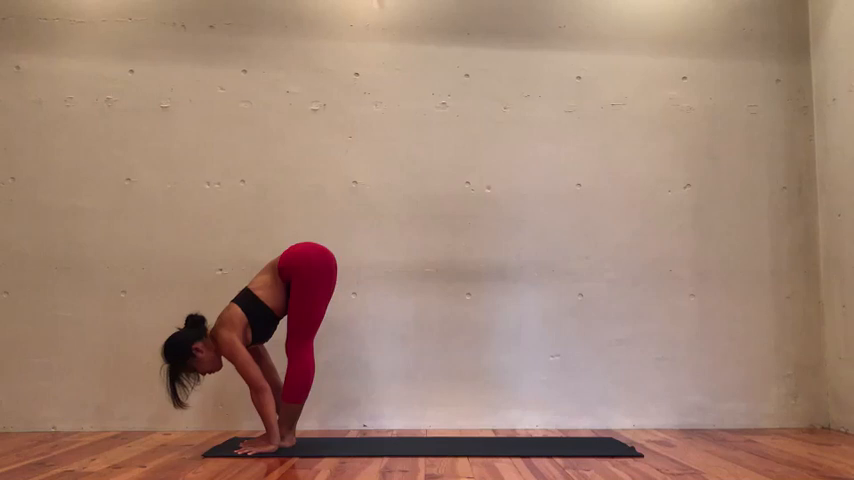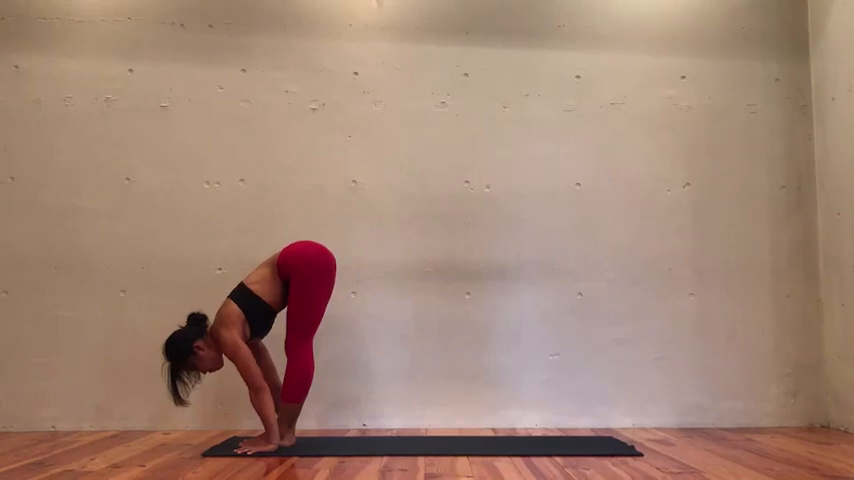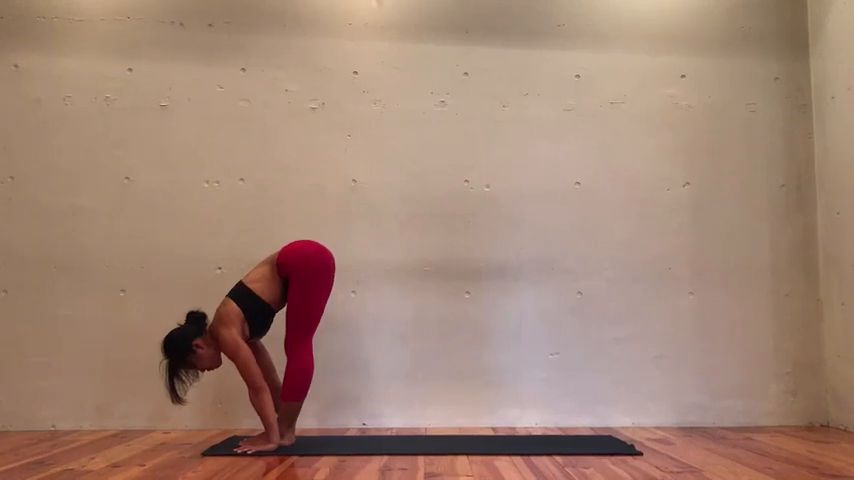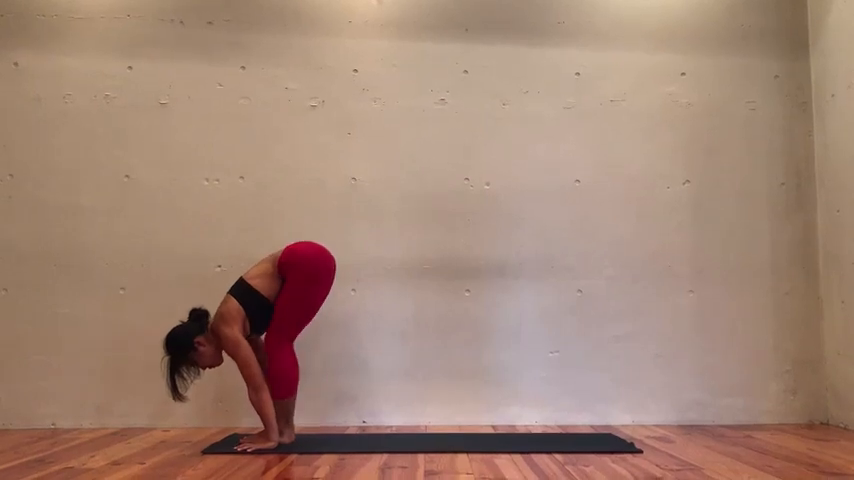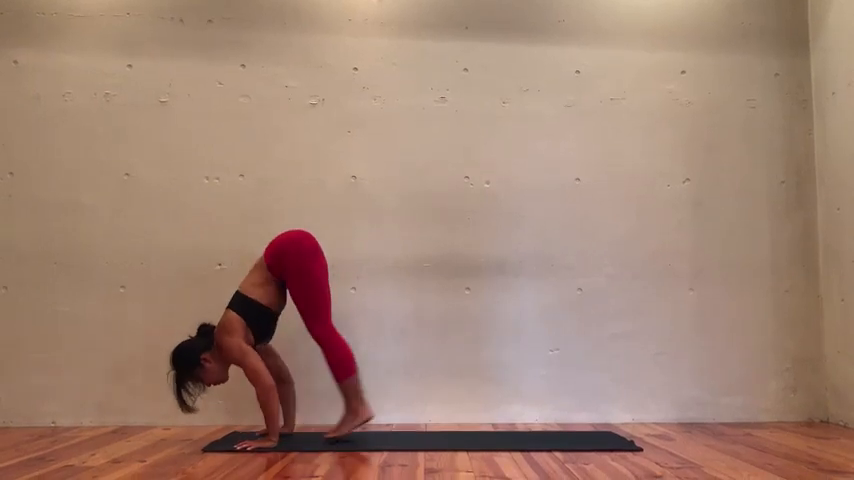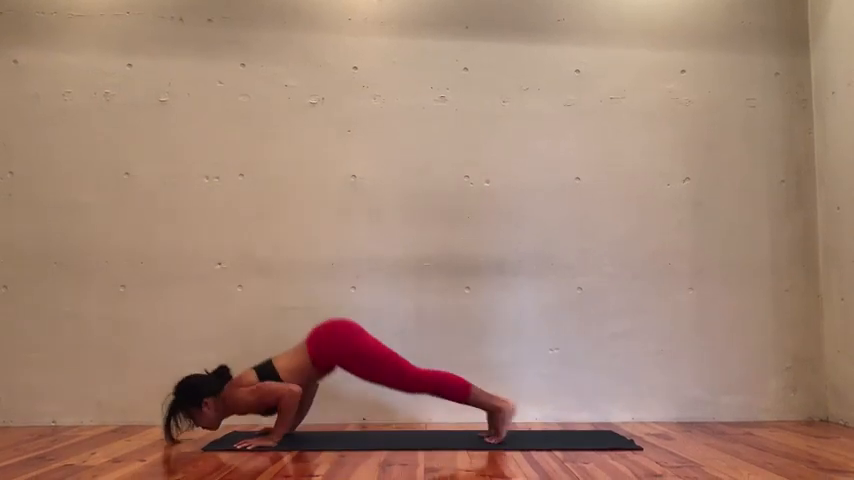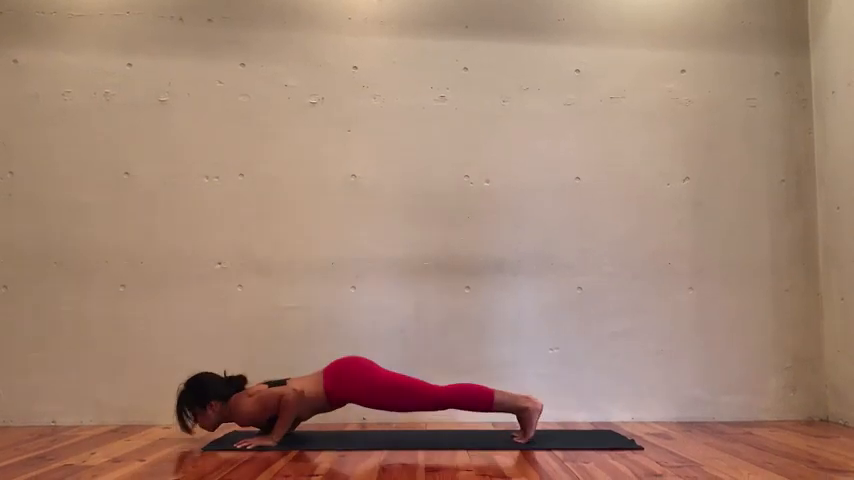
dt=0.5s
person 1, frame 1
left shoulder: (225, 338)
right shoulder: (238, 335)
left elbow: (261, 388)
right elbow: (270, 383)
left wrist: (273, 439)
right wrist: (275, 433)
left hip: (309, 264)
right hip: (305, 264)
left knee: (298, 353)
right knee: (299, 352)
left ankle: (285, 435)
right ankle: (286, 433)
person 1, frame 2
left shoulder: (225, 335)
right shoulder: (236, 331)
left elbow: (258, 388)
right elbow: (268, 381)
left wrist: (272, 438)
right wrist: (274, 431)
left hip: (306, 262)
right hip: (302, 261)
left knee: (298, 351)
right knee: (298, 351)
left ankle: (284, 434)
right ankle: (285, 432)
person 1, frame 3
left shoulder: (226, 334)
right shoulder: (236, 330)
left elbow: (258, 387)
right elbow: (268, 380)
left wrist: (273, 438)
right wrist: (274, 430)
left hip: (307, 261)
right hip: (301, 261)
left knee: (297, 350)
right knee: (297, 350)
left ankle: (285, 433)
right ankle: (285, 430)
person 1, frame 4
left shoulder: (226, 331)
right shoulder: (237, 328)
left elbow: (257, 386)
right elbow: (264, 379)
left wrist: (272, 437)
right wrist: (272, 430)
left hip: (308, 262)
right hip: (303, 261)
left knee: (277, 346)
right knee: (278, 345)
left ankle: (284, 430)
right ankle: (284, 428)
person 1, frame 5
left shoulder: (227, 344)
right shoulder: (240, 341)
left elbow: (266, 384)
right elbow: (282, 377)
left wrist: (272, 437)
right wrist: (288, 427)
left hip: (293, 251)
right hip: (288, 250)
right knee: (321, 330)
left ankle: (357, 407)
person 1, frame 6
left shoulder: (235, 397)
right shoulder: (238, 388)
left elbow: (292, 393)
right elbow: (300, 390)
left wrist: (274, 436)
right wrist: (282, 430)
left hip: (335, 343)
right hip: (332, 339)
left knee: (415, 379)
right knee: (413, 378)
left ankle: (496, 405)
right ankle: (493, 403)
person 1, frame 7
left shoulder: (242, 410)
right shoulder: (245, 397)
left elbow: (292, 394)
left wrist: (273, 436)
right wrist: (278, 427)
left hip: (348, 380)
right hip: (346, 375)
left knee: (439, 396)
right knee: (437, 397)
left ankle: (522, 404)
right ankle: (519, 402)
